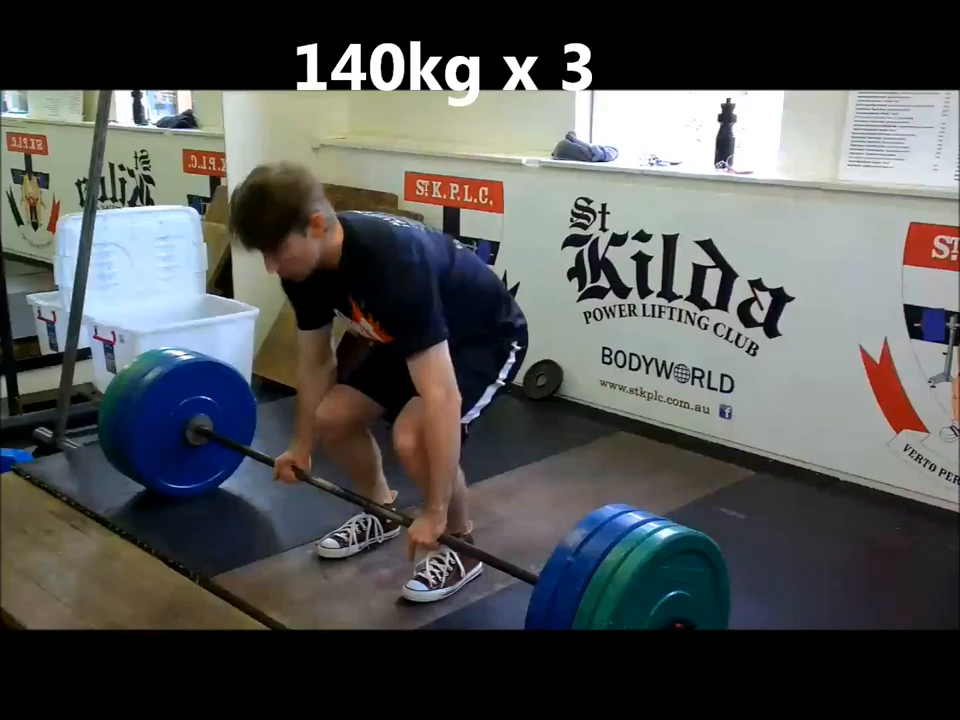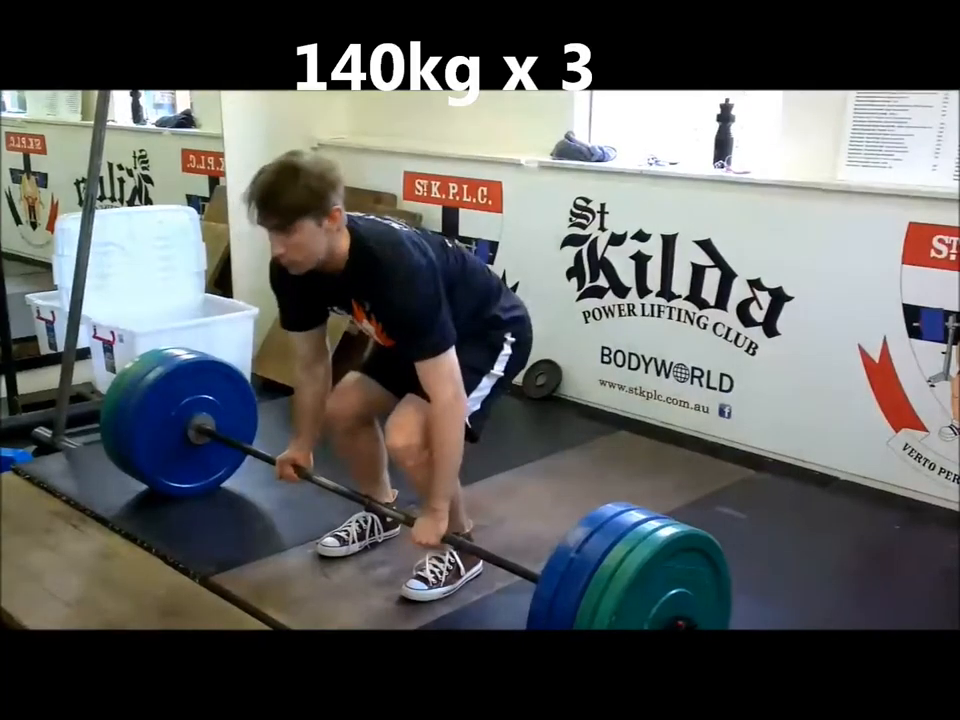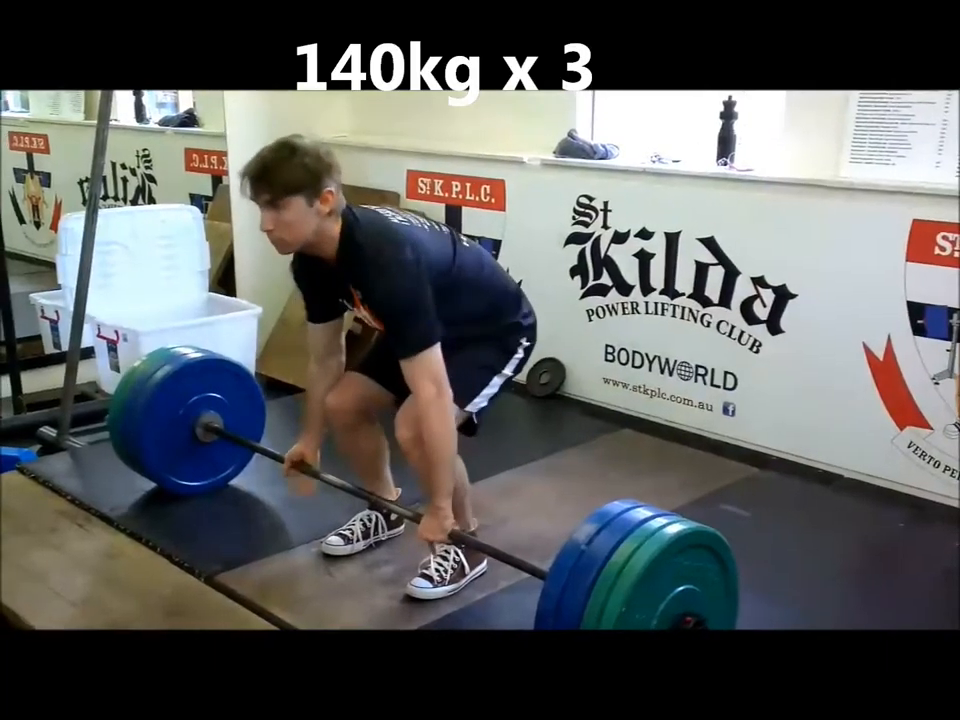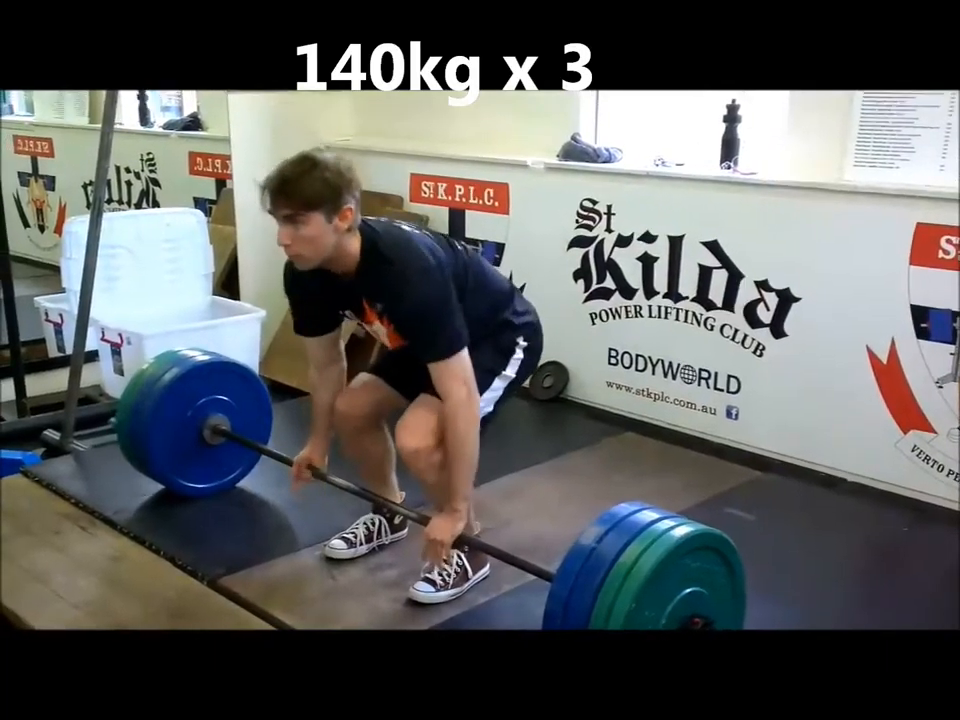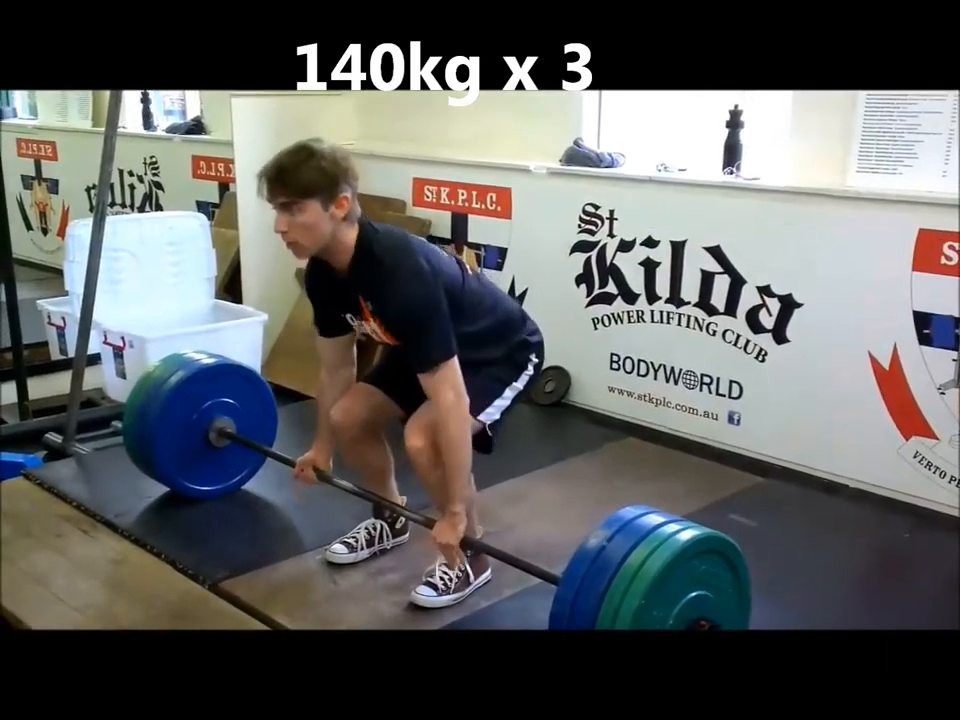
dt=0.2s
person 1, frame 1
left shoulder: (393, 265)
right shoulder: (302, 269)
left elbow: (441, 396)
right elbow: (315, 360)
left wrist: (434, 512)
right wrist: (301, 445)
left hip: (488, 336)
right hip: (408, 336)
left knee: (412, 437)
right knee: (332, 418)
left ankle: (460, 547)
right ankle: (380, 512)
person 1, frame 2
left shoulder: (399, 269)
right shoulder: (293, 272)
left elbow: (449, 397)
right elbow: (311, 362)
left wrist: (435, 512)
right wrist: (301, 443)
left hip: (490, 331)
right hip: (417, 334)
left knee: (406, 435)
right knee: (342, 409)
left ankle: (460, 546)
right ankle: (381, 511)
person 1, frame 3
left shoulder: (388, 262)
right shoulder: (309, 259)
left elbow: (433, 394)
right elbow: (325, 355)
left wrist: (439, 510)
right wrist: (310, 439)
left hip: (498, 331)
right hip: (429, 324)
left knee: (413, 428)
right knee: (342, 405)
left ankle: (465, 545)
right ankle: (384, 510)
person 1, frame 4
left shoulder: (410, 272)
right shoulder: (306, 275)
left elbow: (462, 396)
right elbow: (325, 363)
left wrist: (454, 511)
right wrist: (317, 443)
left hip: (499, 333)
right hip: (427, 337)
left knee: (417, 436)
right knee: (352, 410)
left ankle: (468, 550)
right ankle: (389, 515)
person 1, frame 5
left shoulder: (404, 276)
right shoulder: (322, 273)
left elbow: (451, 400)
right elbow: (336, 363)
left wrist: (453, 513)
right wrist: (321, 446)
left hip: (505, 350)
right hip: (425, 350)
left knee: (422, 440)
right knee: (348, 419)
left ankle: (470, 557)
right ankle: (390, 520)
